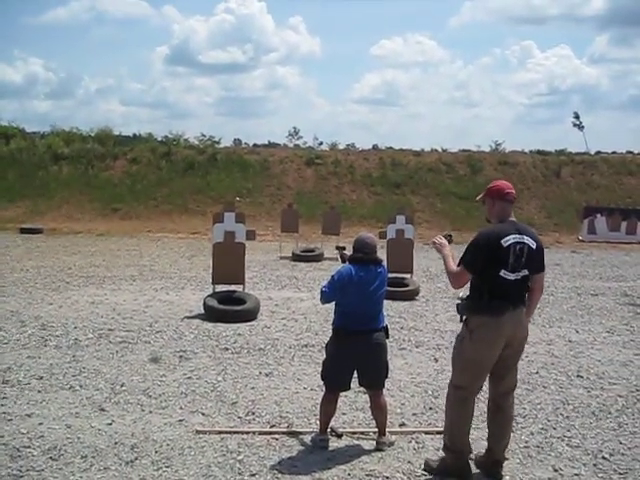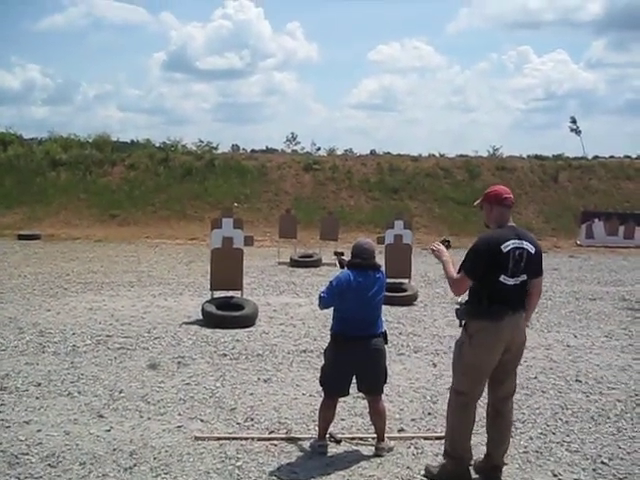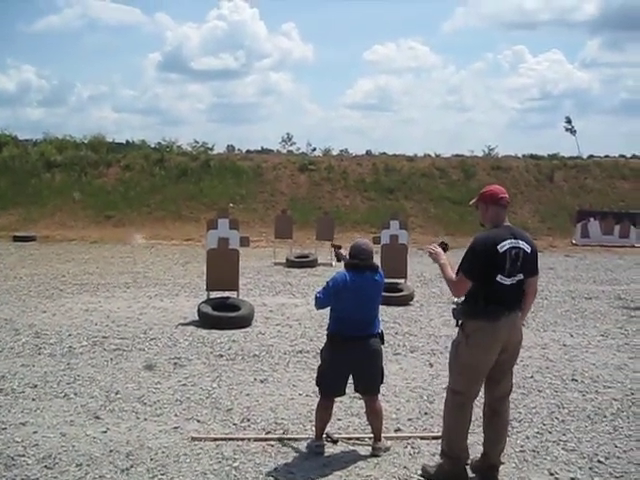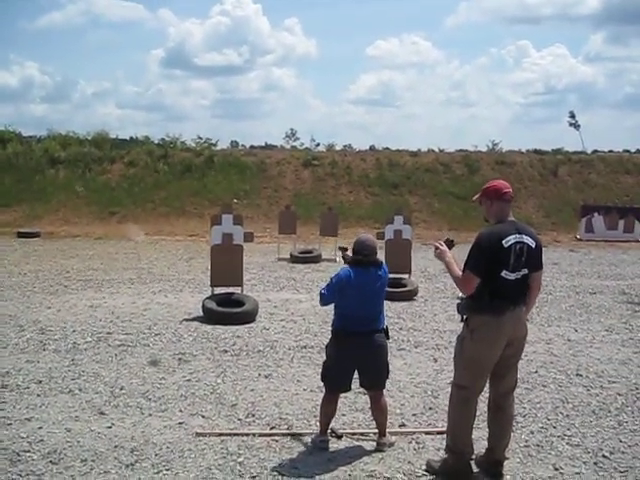
dt=0.2s
person 1, frame 1
left shoulder: (488, 236)
right shoulder: (532, 239)
left elbow: (457, 280)
right elbow: (537, 287)
left wrist: (445, 251)
left hip: (485, 322)
right hip: (516, 322)
left knee: (462, 392)
right knee: (504, 393)
person 1, frame 2
left shoulder: (487, 242)
right shoulder: (531, 243)
left elbow: (458, 287)
right elbow: (535, 292)
left wrist: (445, 258)
left hip: (484, 327)
right hip: (514, 328)
left knee: (463, 397)
right knee: (503, 398)
person 1, frame 3
left shoulder: (484, 242)
right shoulder: (526, 242)
left elbow: (458, 289)
right elbow: (531, 290)
left wrist: (442, 260)
left hip: (481, 327)
right hip: (511, 327)
left knee: (460, 396)
right knee: (499, 398)
person 1, frame 4
left shoulder: (488, 237)
right shoulder: (531, 237)
left elbow: (467, 286)
right elbow: (535, 285)
left wrist: (447, 258)
left hip: (485, 322)
right hip: (515, 322)
left knee: (465, 391)
right knee: (504, 392)
person 2, frame 1
left shoulder: (345, 273)
right shoulder: (381, 271)
left elbow: (324, 297)
right wrist: (349, 261)
left hip: (344, 339)
right hip: (374, 339)
left knee: (332, 390)
right knee: (376, 392)
left ankle: (322, 435)
right ankle: (382, 437)
person 2, frame 2
left shoulder: (343, 278)
right shoulder: (380, 277)
left elbow: (323, 303)
right wrist: (347, 266)
left hip: (342, 344)
right hip: (372, 344)
left knee: (330, 396)
right knee: (375, 397)
left ankle: (321, 441)
right ankle: (381, 442)
person 2, frame 3
left shoulder: (340, 279)
right shoulder: (378, 278)
left elbow: (319, 303)
right wrist: (351, 261)
left hip: (339, 345)
right hip: (369, 345)
left knee: (327, 397)
right knee: (372, 397)
left ankle: (318, 441)
right ankle: (378, 442)
person 2, frame 4
left shoulder: (344, 275)
right shoulder: (382, 273)
left elbow: (323, 299)
right wrist: (352, 261)
left hip: (344, 341)
right hip: (374, 340)
left knee: (332, 392)
right knee: (377, 393)
left ankle: (322, 436)
right ankle: (383, 438)
